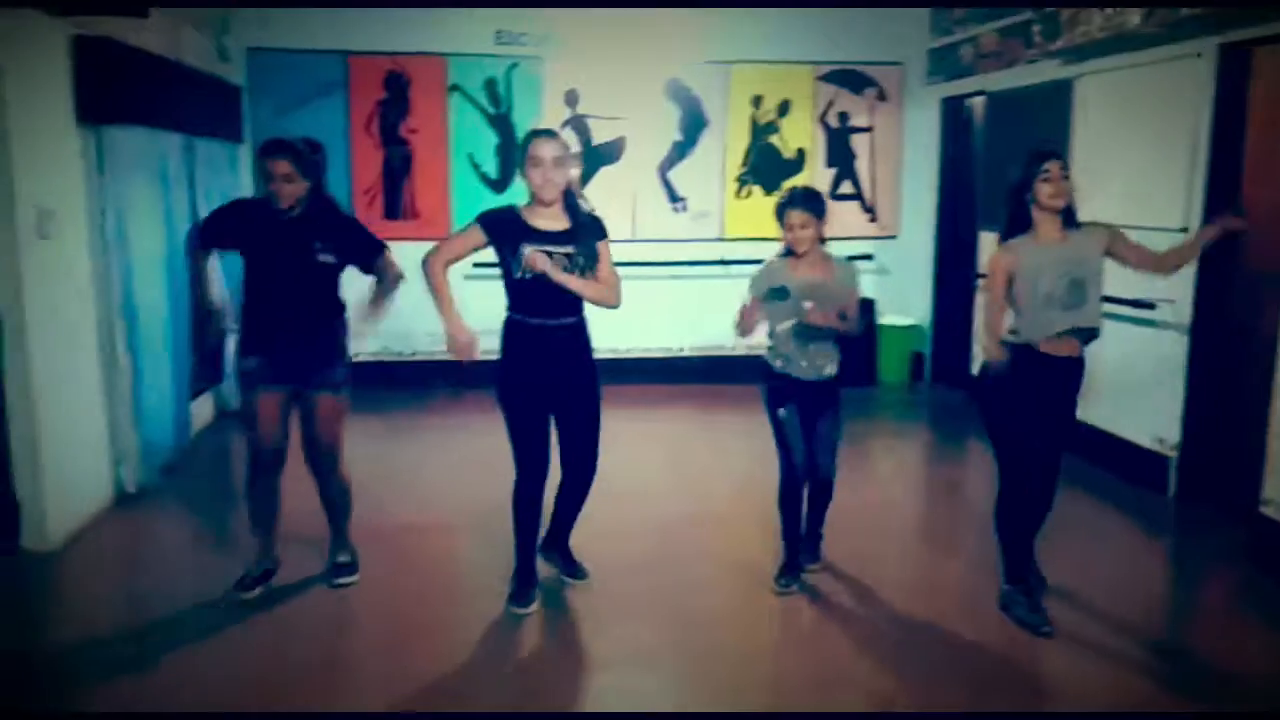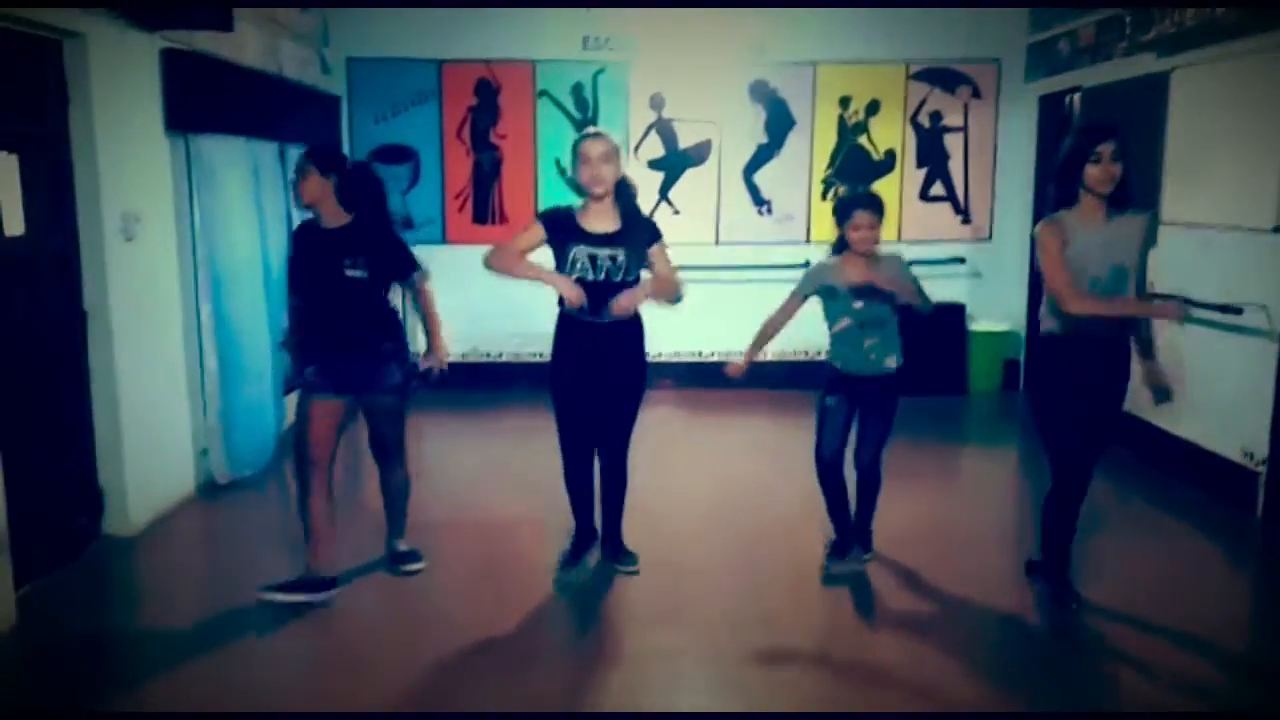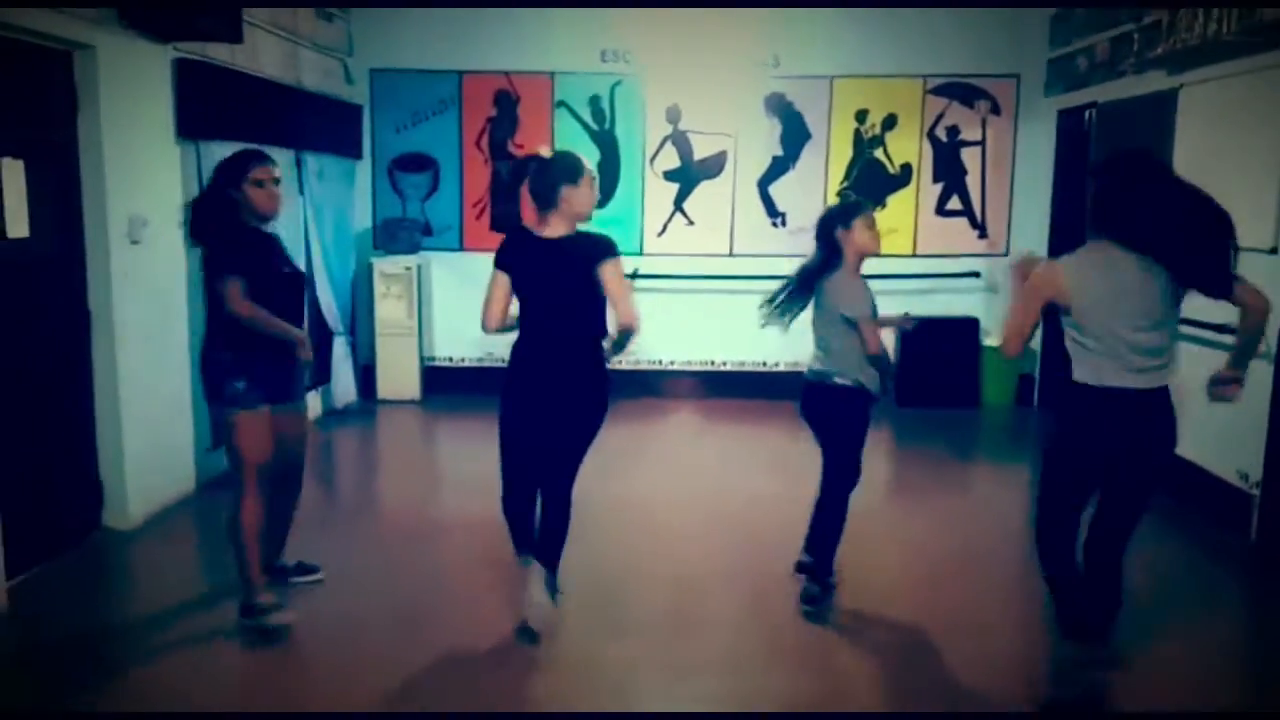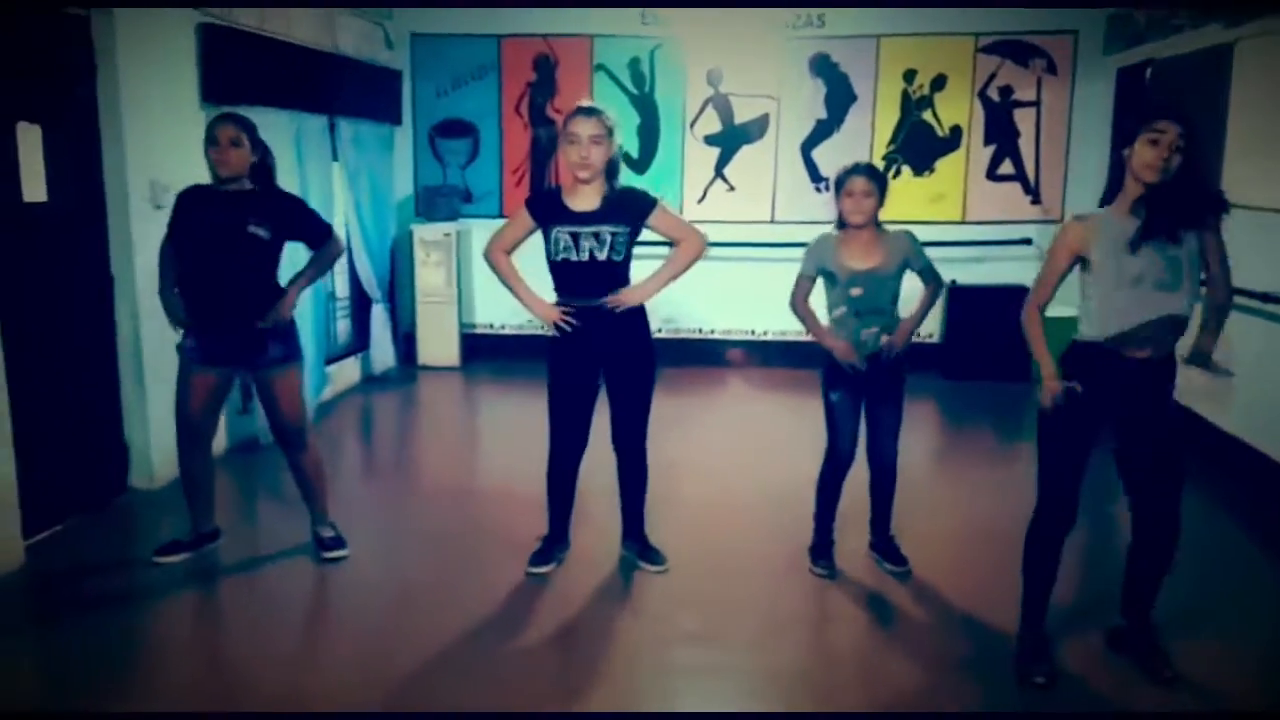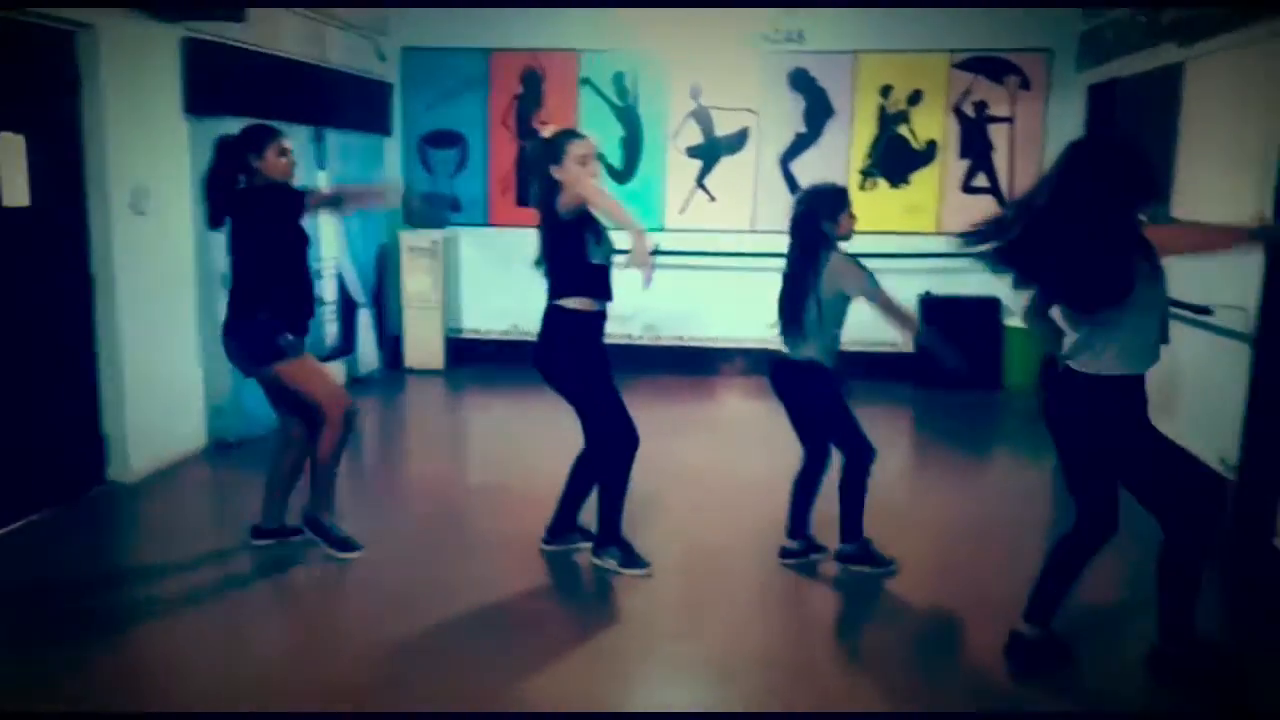
dt=1s
person 1, frame 1
left shoulder: (1097, 238)
right shoulder: (1010, 253)
left elbow: (1162, 264)
right elbow: (991, 319)
left wrist: (1214, 231)
right wrist: (993, 346)
left hip: (1064, 371)
right hip: (1014, 370)
left knee: (1045, 479)
right knee: (1018, 480)
left ankle: (1023, 554)
right ankle: (1016, 586)
person 1, frame 2
left shoulder: (1138, 225)
right shoulder: (1053, 230)
left elbow: (1135, 297)
right elbow: (1069, 301)
left wrist: (1150, 359)
right wrist: (1152, 309)
left hip: (1109, 361)
right hip: (1062, 359)
left knee: (1079, 475)
right knee: (1068, 476)
left ankle: (1050, 564)
right ankle: (1054, 572)
person 1, frame 3
left shoulder: (1059, 272)
right shoulder: (1174, 264)
left elbow: (1012, 348)
right elbow: (1257, 304)
left wrist: (1022, 282)
right wrist: (1235, 368)
left hip: (1086, 417)
right hip: (1153, 419)
left knee: (1054, 539)
right knee: (1106, 548)
left ankle: (1080, 655)
right ankle: (1088, 654)
person 1, frame 4
left shoulder: (1194, 214)
right shoulder: (1085, 229)
left elbow: (1220, 289)
right elbow: (1034, 305)
left wrist: (1204, 344)
right wrist: (1046, 373)
left hip: (1151, 383)
right hip: (1087, 373)
left knee: (1160, 520)
right knee: (1055, 511)
left ankle: (1135, 627)
right ankle: (1032, 634)
person 1, frame 5
left shoulder: (1054, 245)
right shoulder: (1144, 239)
left elbow: (1038, 313)
left hip: (1066, 395)
right hip: (1111, 406)
left knee: (1096, 521)
right knee: (1195, 514)
left ankle: (1032, 633)
right ankle: (1175, 647)
person 2, frame 1
left shoulder: (589, 226)
right shoulder: (502, 221)
left elbow: (612, 295)
right elbow: (434, 260)
left wrist: (558, 273)
right wrist: (452, 320)
left hip: (575, 356)
right hip: (522, 357)
left knee: (582, 465)
right knee: (532, 469)
left ankle: (556, 545)
right ankle: (524, 571)
person 2, frame 2
left shoulder: (640, 228)
right shoulder: (557, 221)
left elbow: (673, 289)
right elbow: (496, 259)
left wrist: (644, 291)
right wrist: (552, 276)
left hip: (623, 353)
right hip: (573, 352)
left knee: (613, 451)
right knee: (576, 451)
left ankle: (613, 539)
right ankle: (584, 533)
person 2, frame 3
left shoulder: (514, 248)
right shoulder: (597, 248)
left elbow: (492, 322)
right elbow: (626, 317)
right wrist: (617, 340)
left hip: (527, 382)
right hip: (585, 385)
left knee: (519, 484)
right knee: (559, 486)
left ankle: (531, 564)
right ankle: (545, 582)
person 2, frame 4
left shoulder: (631, 202)
right shoulder: (545, 203)
left elbow: (694, 242)
right elbow: (495, 250)
left wrist: (647, 288)
right wrist: (531, 302)
left hip: (626, 331)
right hip: (573, 332)
left knee: (630, 443)
right knee: (565, 443)
left ankle: (635, 537)
right ankle: (556, 537)
person 2, frame 5
left shoulder: (583, 214)
right shoulder: (562, 208)
right elbow: (586, 190)
right wrist: (637, 234)
left hip: (585, 338)
right hip: (566, 341)
left knee: (604, 440)
right knee: (621, 438)
left ankle: (562, 528)
right ankle: (609, 541)
person 3, frame 1
left shoulder: (333, 224)
right shoulder: (242, 216)
left elbow: (390, 270)
right elbow: (198, 242)
left wrist: (376, 301)
left hip: (322, 353)
right hip: (264, 353)
left knee: (325, 459)
right knee: (265, 459)
left ankle: (342, 548)
right ankle: (266, 557)
person 3, frame 2
left shoulder: (373, 234)
right shoulder: (303, 238)
left elbow: (417, 284)
left wrist: (436, 342)
right wrist: (297, 341)
left hip: (380, 360)
right hip: (325, 366)
left knee: (389, 457)
right knee: (310, 463)
left ankle: (398, 541)
right ankle: (317, 573)
person 3, frame 3
left shoulder: (265, 242)
right shoulder: (234, 241)
right elbow: (237, 306)
left wrist: (295, 343)
right wrist: (296, 337)
left hip: (278, 370)
right hip: (237, 373)
left knee: (289, 472)
right knee: (255, 480)
left ankle: (271, 562)
right ankle: (256, 596)
person 3, frame 4
left shoulder: (275, 204)
right shoulder: (191, 202)
left elbow: (332, 246)
right elbow: (171, 249)
left wrist: (292, 293)
right wrist: (168, 295)
left hip: (266, 335)
right hip: (204, 335)
left knee: (293, 437)
right knee: (191, 435)
left ankle: (322, 524)
right ankle: (203, 529)
person 3, frame 5
left shoulder: (265, 203)
right shoulder: (259, 200)
right elbow: (328, 199)
right wrist: (386, 194)
left hip: (274, 333)
right hip: (261, 333)
left knee: (301, 427)
right knee: (338, 411)
left ankle: (270, 522)
right ankle: (320, 517)
person 4, frame 1
left shoulder: (843, 270)
right shoulder: (771, 272)
left elbow: (854, 324)
right elbow: (744, 322)
left wrist: (833, 322)
right wrist: (748, 320)
left hip: (825, 383)
right hip: (784, 382)
left knee: (823, 469)
right knee: (795, 468)
left ankle: (813, 540)
right ankle: (792, 556)
person 4, frame 2
left shoulder: (893, 266)
right shoulder: (823, 272)
left elbow: (924, 305)
right elbow: (782, 315)
left wrist: (885, 285)
right wrist: (749, 356)
left hip: (883, 380)
right hip: (840, 377)
left knee: (867, 462)
right knee: (827, 458)
left ankle: (861, 534)
right ankle: (845, 540)
person 4, frame 3
left shoulder: (824, 280)
right shoulder: (853, 286)
right elbow: (874, 348)
left wrist: (883, 320)
right wrist: (882, 375)
left hip: (815, 391)
right hip: (845, 397)
left knee: (836, 479)
right knee: (840, 486)
left ankle: (813, 556)
right ankle: (817, 583)
person 4, frame 4
left shoulder: (902, 244)
right shoulder: (824, 247)
left elbow: (934, 283)
right elbow: (798, 299)
left wrist: (911, 325)
right wrist: (827, 340)
left hip: (887, 363)
right hip: (843, 365)
left knee: (885, 457)
right knee: (840, 454)
left ankle: (881, 538)
right ankle: (822, 541)
person 4, frame 5
left shoulder: (803, 261)
right shoulder: (843, 267)
right elbow: (892, 309)
right wrist: (935, 344)
left hip: (787, 370)
right hip: (810, 375)
left knee: (816, 455)
right knee: (858, 453)
left ankle: (796, 540)
right ankle: (852, 546)
